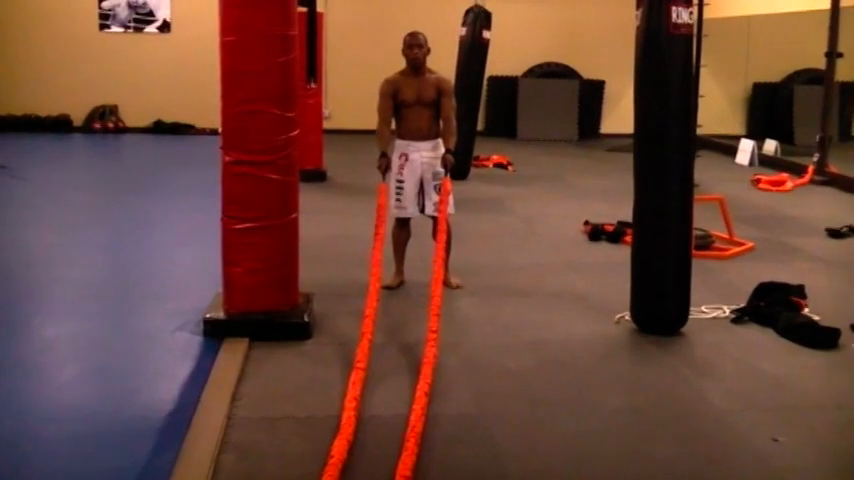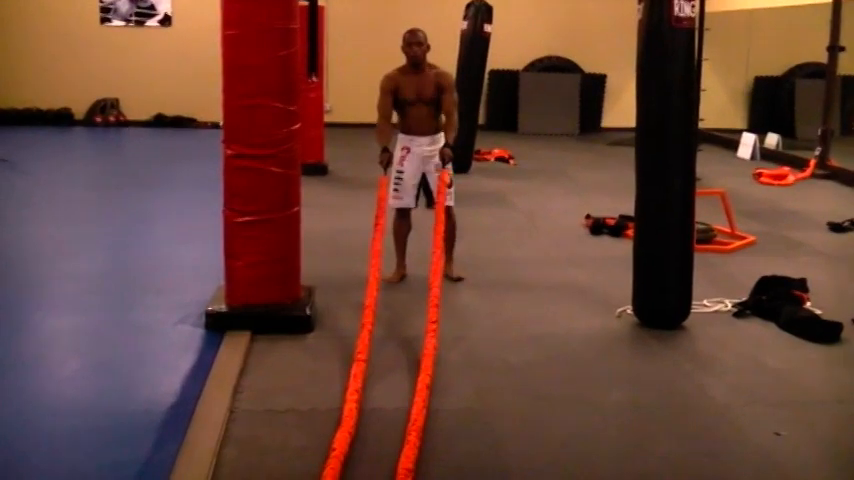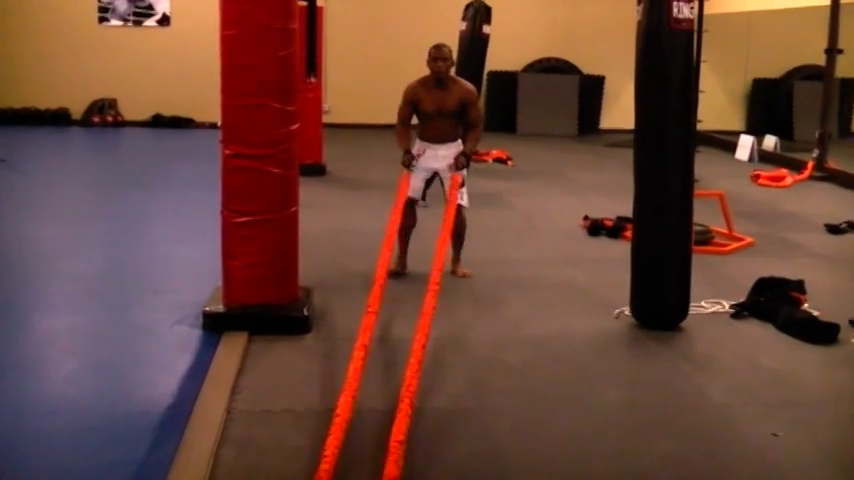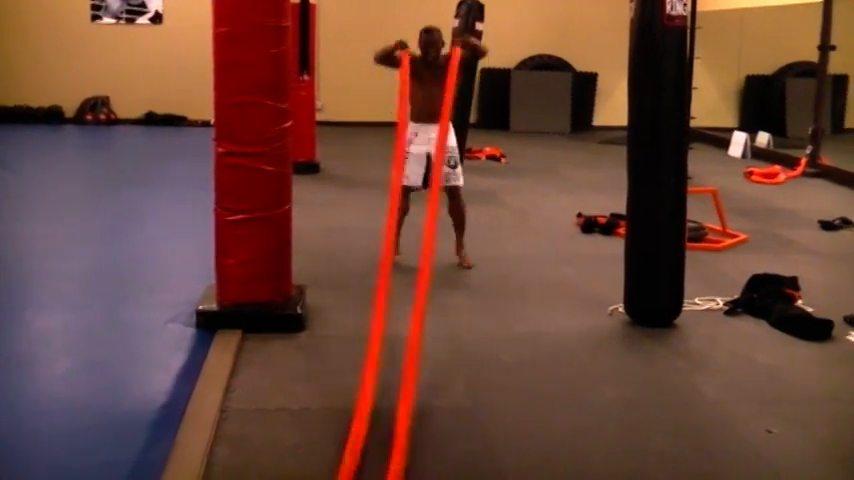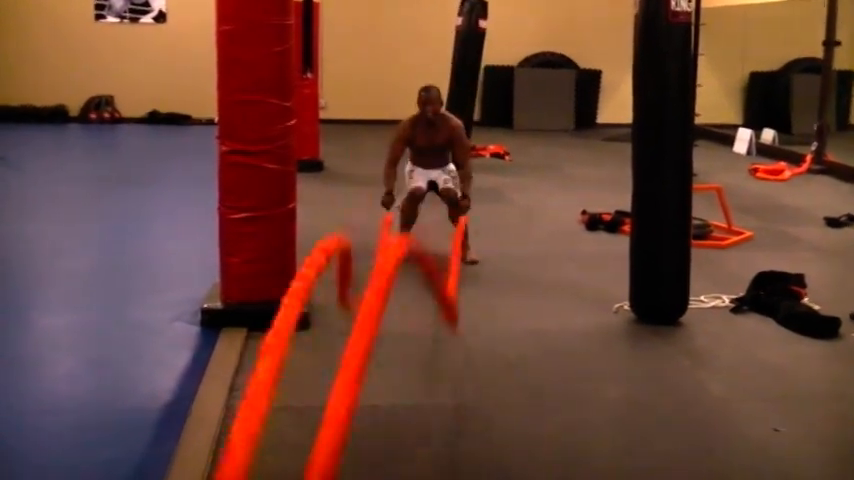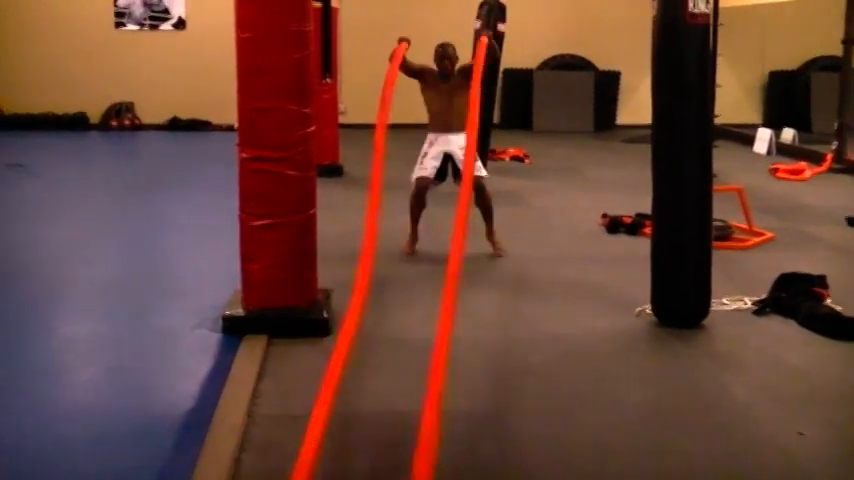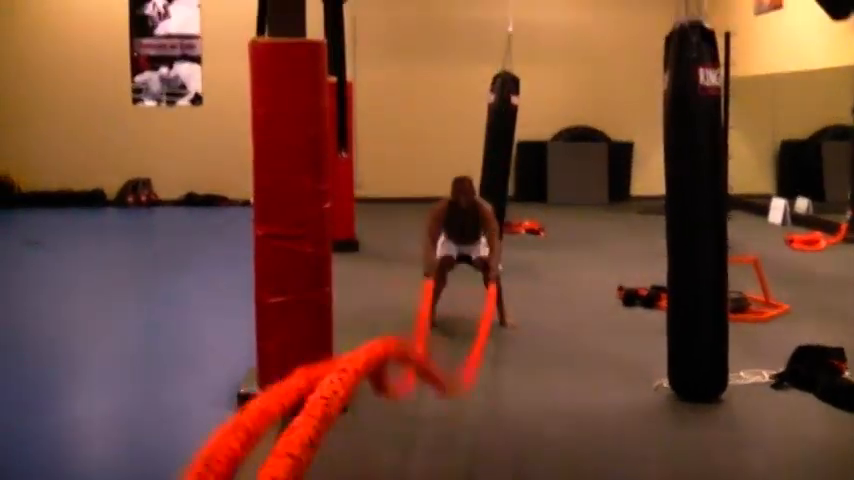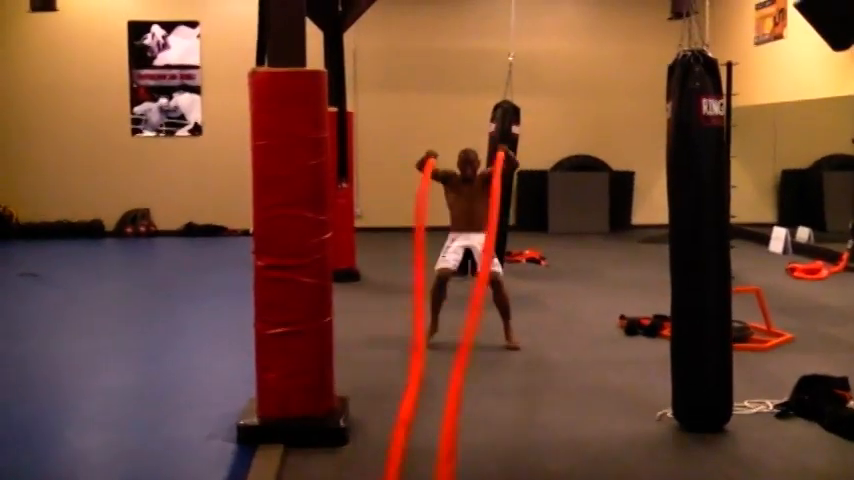
dt=0.4s
person 1, frame 1
left shoulder: (442, 83)
right shoulder: (391, 84)
left elbow: (449, 120)
right elbow: (384, 122)
left wrist: (449, 150)
right wrist: (383, 153)
left hip: (434, 151)
right hip: (404, 151)
left knee: (440, 215)
right knee: (401, 216)
left ankle: (445, 271)
right ankle: (399, 272)
person 1, frame 2
left shoulder: (443, 78)
right shoulder: (392, 80)
left elbow: (451, 114)
right elbow: (384, 118)
left wrist: (448, 144)
right wrist: (384, 148)
left hip: (435, 144)
right hip: (407, 145)
left knee: (446, 207)
right knee: (402, 208)
left ankle: (449, 263)
right ankle: (400, 266)
person 1, frame 3
left shoulder: (466, 91)
right shoulder: (414, 90)
left elbow: (476, 126)
right elbow: (403, 124)
left wrist: (466, 153)
right wrist: (406, 150)
left hip: (452, 150)
right hip: (423, 149)
left knee: (457, 207)
right knee: (408, 201)
left ankle: (456, 261)
right ankle: (401, 259)
person 1, frame 4
left shoulder: (449, 61)
right shoulder: (410, 63)
left elbow: (481, 52)
right elbow: (379, 58)
left wrist: (468, 43)
right wrist: (395, 47)
right hip: (415, 132)
left knee: (453, 189)
right knee: (403, 188)
left ankle: (460, 246)
right ankle: (394, 243)
person 1, frame 5
left shoulder: (453, 126)
right shoulder: (408, 126)
left elbow: (464, 164)
right elbow: (391, 161)
left wrist: (466, 193)
right wrist: (389, 191)
left hip: (444, 169)
right hip: (417, 168)
left knee: (453, 198)
right knee: (413, 195)
left ankle: (465, 248)
person 1, frame 6
left shoulder: (466, 73)
right shoulder: (425, 74)
right elbow: (398, 64)
left wrist: (488, 43)
left hip: (462, 140)
right hip: (435, 140)
left knee: (479, 184)
right knee: (420, 185)
left ankle: (491, 233)
right ankle: (413, 234)
person 1, frame 7
left shoulder: (484, 209)
right shoulder: (441, 209)
left elbow: (494, 242)
right elbow: (430, 241)
left wrist: (494, 268)
right wrist: (428, 266)
left hip: (475, 244)
right hip: (450, 242)
left knee: (487, 265)
right knee: (442, 264)
left ankle: (502, 315)
right ankle: (430, 313)
person 1, frame 8
left shoulder: (487, 178)
right shoulder: (449, 178)
left elbow: (513, 165)
right elbow: (421, 168)
left wrist: (506, 153)
right wrist: (427, 159)
left hip: (481, 239)
right hip: (456, 238)
left knee: (496, 280)
right knee: (441, 277)
left ankle: (508, 332)
right ankle: (433, 324)
